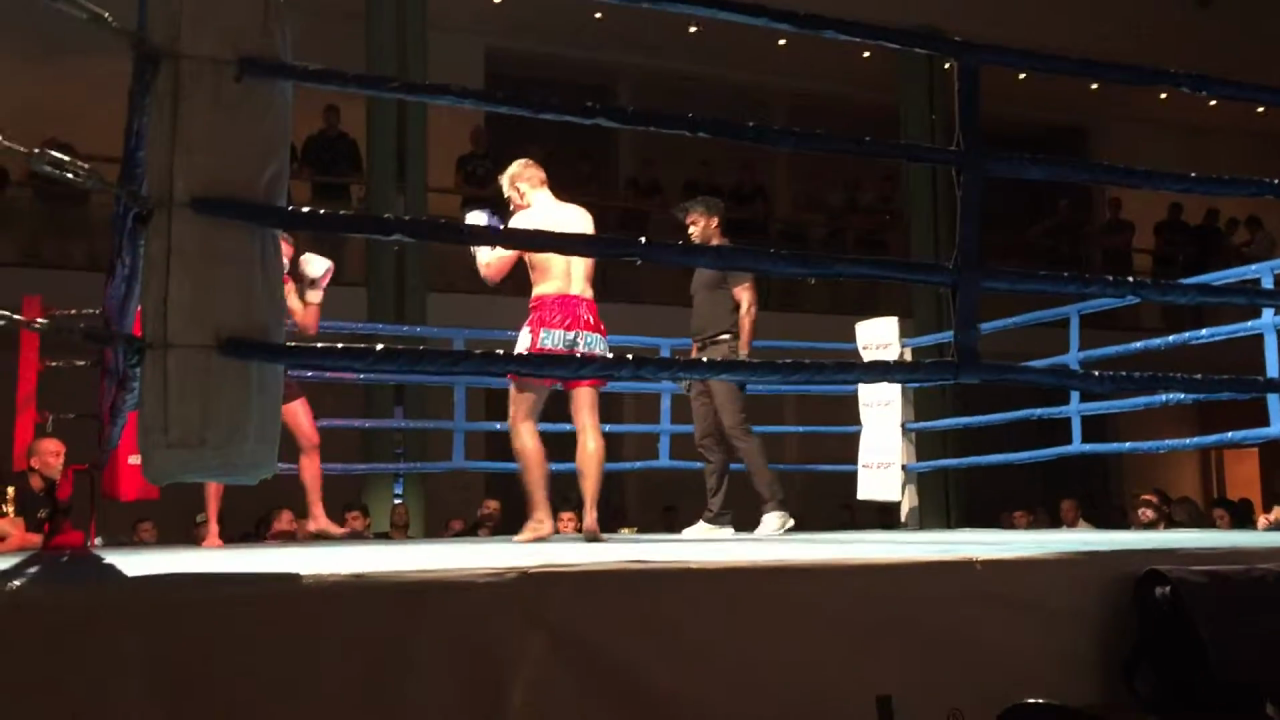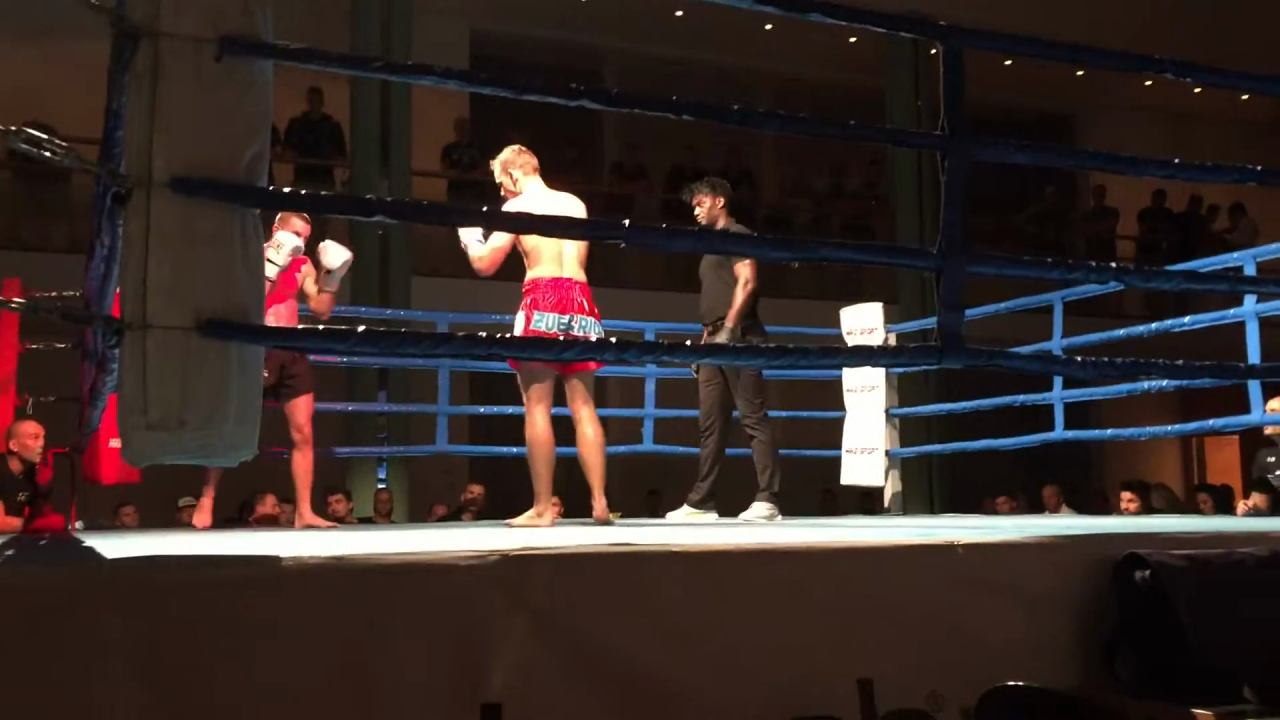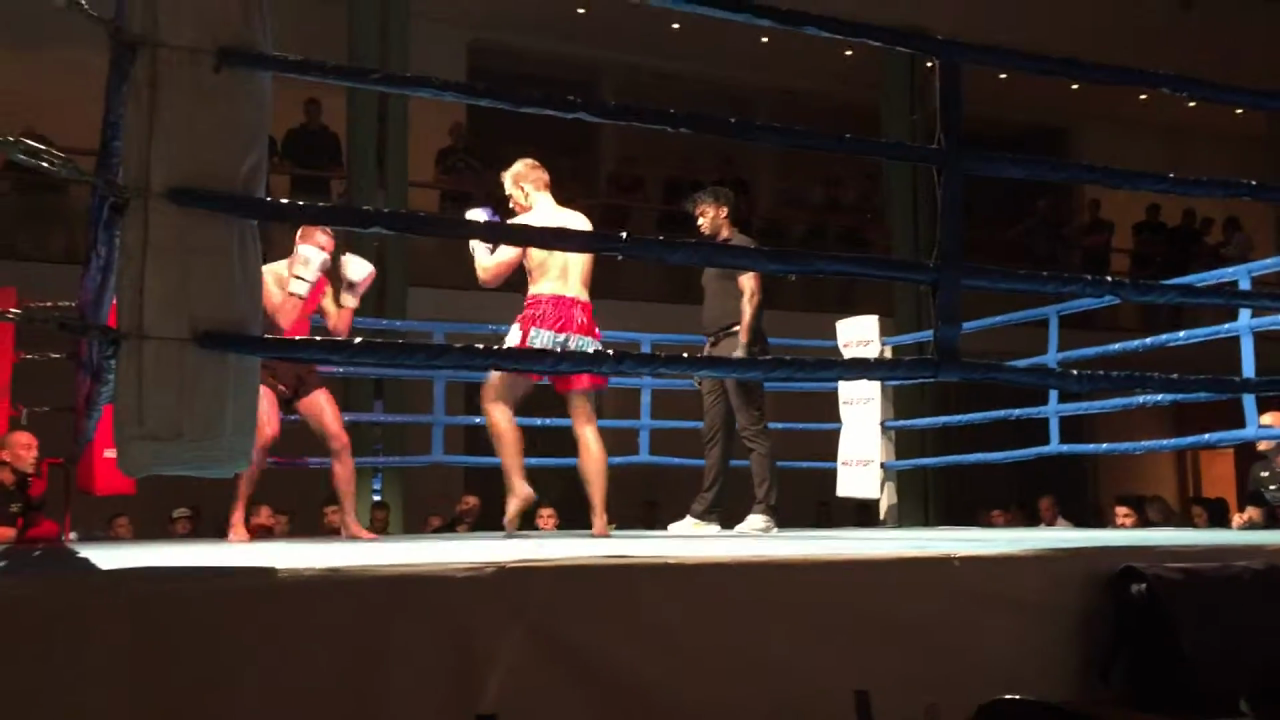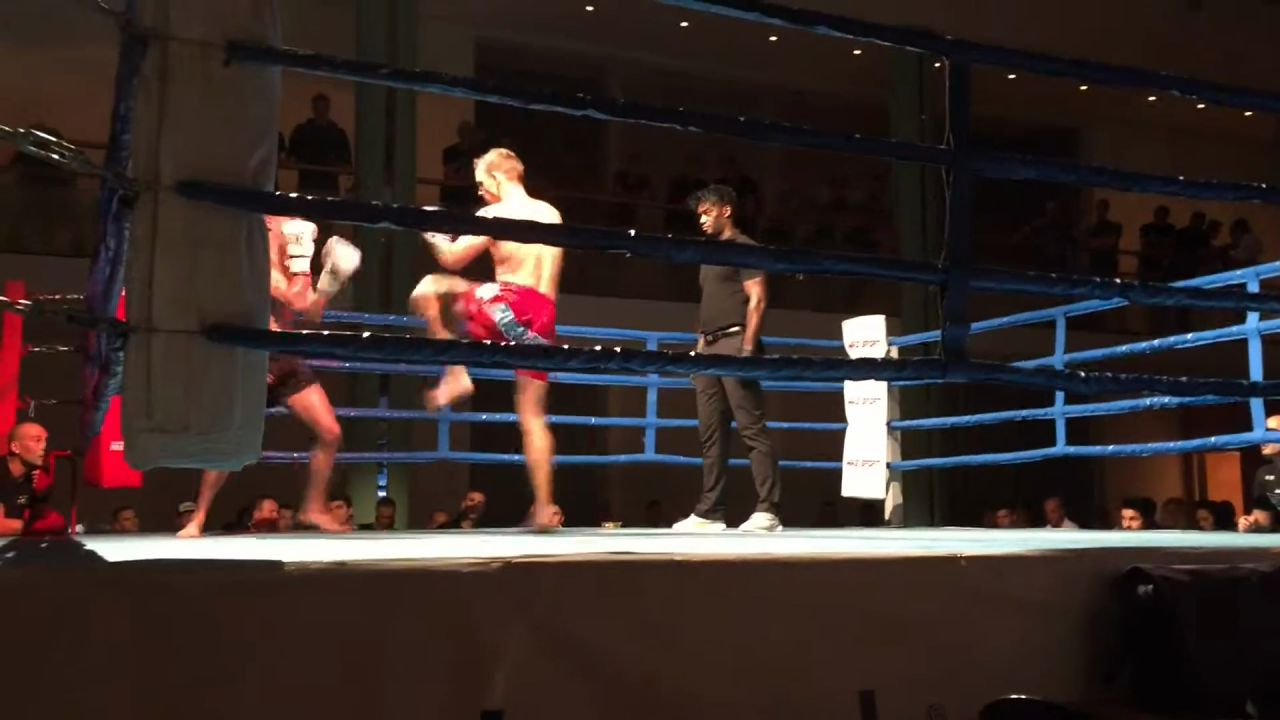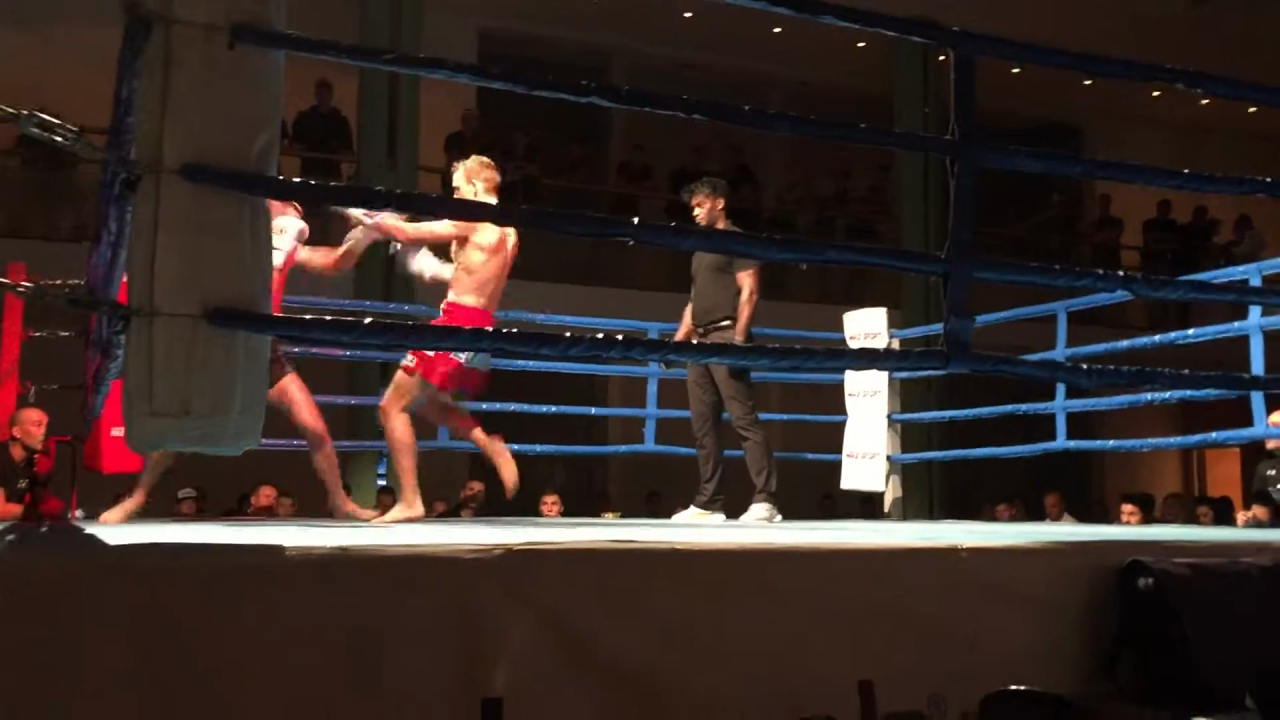
dt=0.3s
person 1, frame 1
left shoulder: (526, 218)
right shoulder: (584, 216)
left elbow: (491, 271)
left wrist: (482, 244)
left hip: (547, 318)
right hip: (586, 318)
left knee: (522, 421)
right knee: (588, 424)
left ankle: (541, 516)
right ankle: (590, 516)
person 1, frame 2
left shoulder: (518, 206)
right shoulder: (575, 203)
left elbow: (484, 265)
left wrist: (469, 232)
left hip: (542, 302)
right hip: (580, 302)
left knee: (538, 409)
right knee: (583, 408)
left ankle: (542, 507)
right ankle: (600, 502)
person 1, frame 3
left shoulder: (526, 222)
right shoulder: (581, 221)
left elbow: (488, 276)
left wrist: (478, 238)
left hip: (542, 318)
right hip: (581, 322)
left knee: (495, 401)
right knee: (585, 425)
left ankle: (517, 487)
right ankle: (599, 519)
person 1, frame 4
left shoulder: (495, 215)
right shoulder: (552, 214)
left elbow: (452, 258)
left wrist: (434, 233)
left hip: (507, 305)
right hip: (542, 319)
left knee: (426, 290)
right knee: (532, 420)
left ankle: (455, 376)
right ankle: (543, 509)
person 1, frame 5
left shoulder: (471, 220)
right shoulder: (505, 229)
left elbow: (408, 233)
left wrist: (374, 219)
left hip: (459, 326)
right hip: (480, 327)
left knee: (392, 407)
right knee: (431, 405)
left ankle: (410, 501)
right ankle: (496, 451)
person 2, frame 1
right shoulder: (703, 265)
left elbow: (747, 306)
left wrist: (743, 355)
right wrist: (692, 361)
left hip: (725, 350)
right hip: (704, 357)
left knee: (736, 428)
right knee: (707, 439)
left ankle: (775, 509)
right ankle: (716, 517)
person 2, frame 2
left shoulder: (737, 235)
left elbow: (747, 282)
left wrist: (729, 329)
right wrist: (703, 342)
left hip: (737, 335)
right hip: (715, 339)
left knee: (752, 416)
right knee: (710, 422)
left ankle: (767, 500)
right ankle: (700, 501)
person 2, frame 3
left shoulder: (741, 246)
left elbow: (752, 295)
left wrist: (742, 344)
right wrist: (705, 354)
left hip: (738, 345)
right hip: (717, 349)
left knee: (752, 429)
right knee: (714, 434)
left ankle: (763, 512)
right ankle: (704, 513)
person 2, frame 4
left shoulder: (745, 249)
left elbow: (757, 300)
left wrist: (748, 349)
right wrist: (699, 351)
left hip: (735, 344)
right hip: (711, 349)
left knee: (751, 428)
right knee: (711, 434)
left ankle: (767, 510)
right ankle: (708, 512)
person 2, frame 5
right shoulder: (701, 250)
left elbow: (749, 293)
left wrist: (739, 340)
right wrist: (677, 341)
left hip: (725, 337)
right hip: (700, 342)
left knee: (743, 419)
right knee: (703, 425)
left ankle: (765, 500)
right ankle: (708, 503)
person 3, frame 1
left shoulder: (285, 284)
left elbow: (309, 328)
left wrist: (315, 289)
left knee: (310, 441)
left ankle: (317, 517)
right ankle: (212, 530)
person 3, frame 2
left shoulder: (302, 264)
left elbow: (322, 311)
left wrist: (331, 277)
right wrist: (273, 263)
left hip: (291, 353)
left knee: (302, 435)
left ankle: (304, 513)
right ankle: (207, 501)
person 3, frame 3
left shoulder: (321, 281)
right shoulder: (269, 274)
left elbow: (339, 330)
right elbow: (282, 322)
left wrist: (352, 292)
right wrist: (302, 277)
left hip: (300, 366)
right hip: (266, 364)
left knee: (339, 441)
right knee: (266, 434)
left ankle: (350, 522)
right ankle: (238, 517)
person 3, frame 4
left shoulder: (296, 262)
left elbow: (309, 306)
right elbow: (294, 302)
left wrist: (336, 278)
right wrist: (300, 254)
left hip: (287, 357)
left knee: (331, 432)
left ankle: (314, 509)
right ankle: (199, 516)
person 3, frame 5
left shoulder: (290, 252)
left elbow: (337, 263)
left wrist: (359, 238)
right wrist: (277, 251)
left hip: (265, 354)
left knee: (314, 428)
left ankle: (339, 501)
right ankle: (137, 498)
